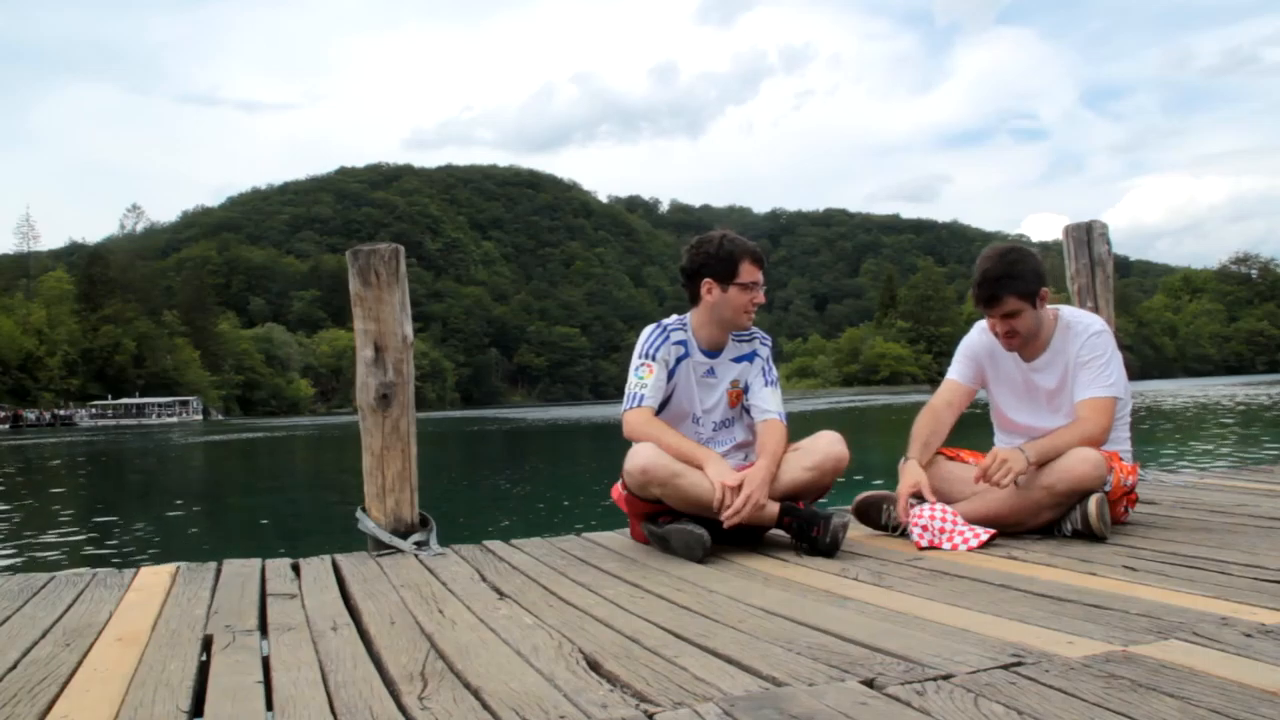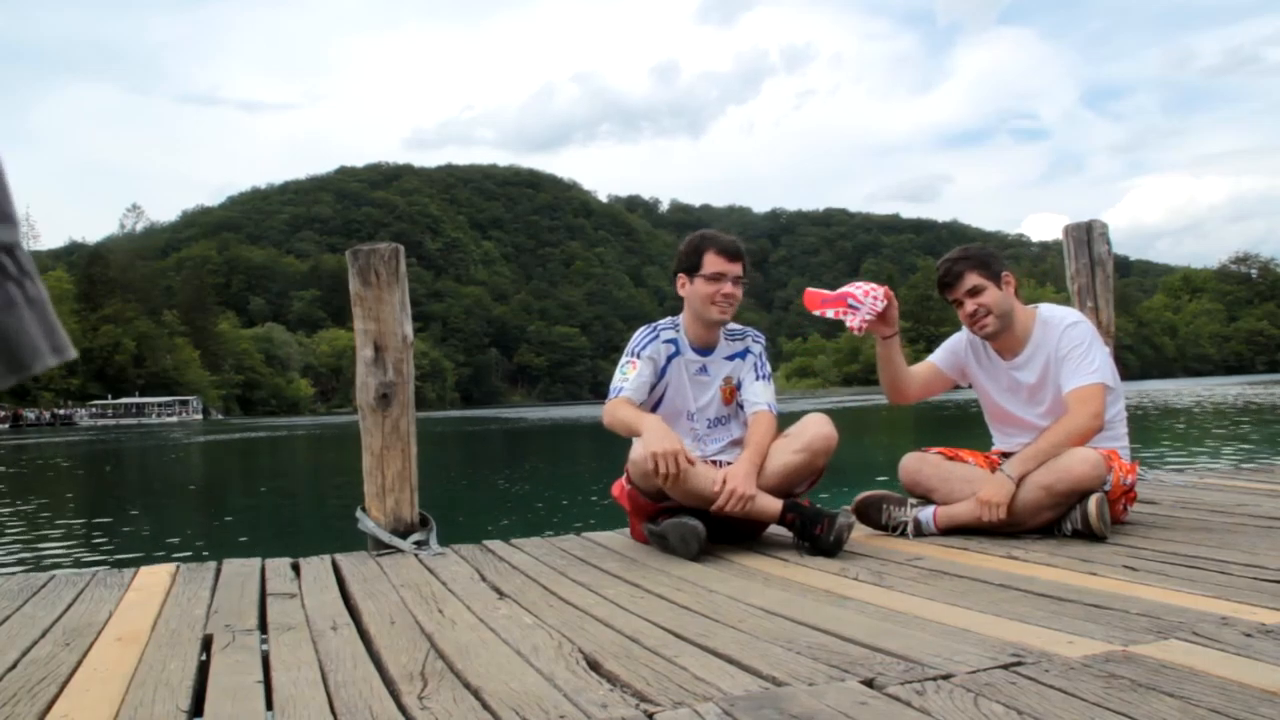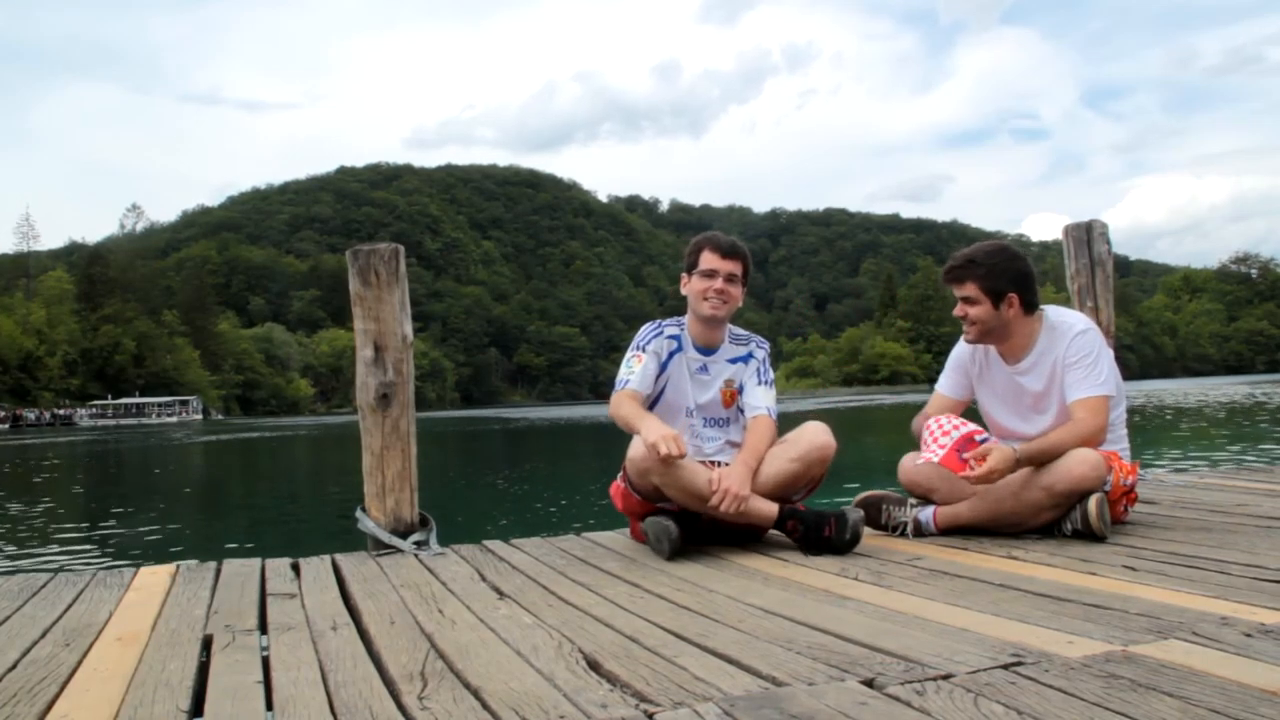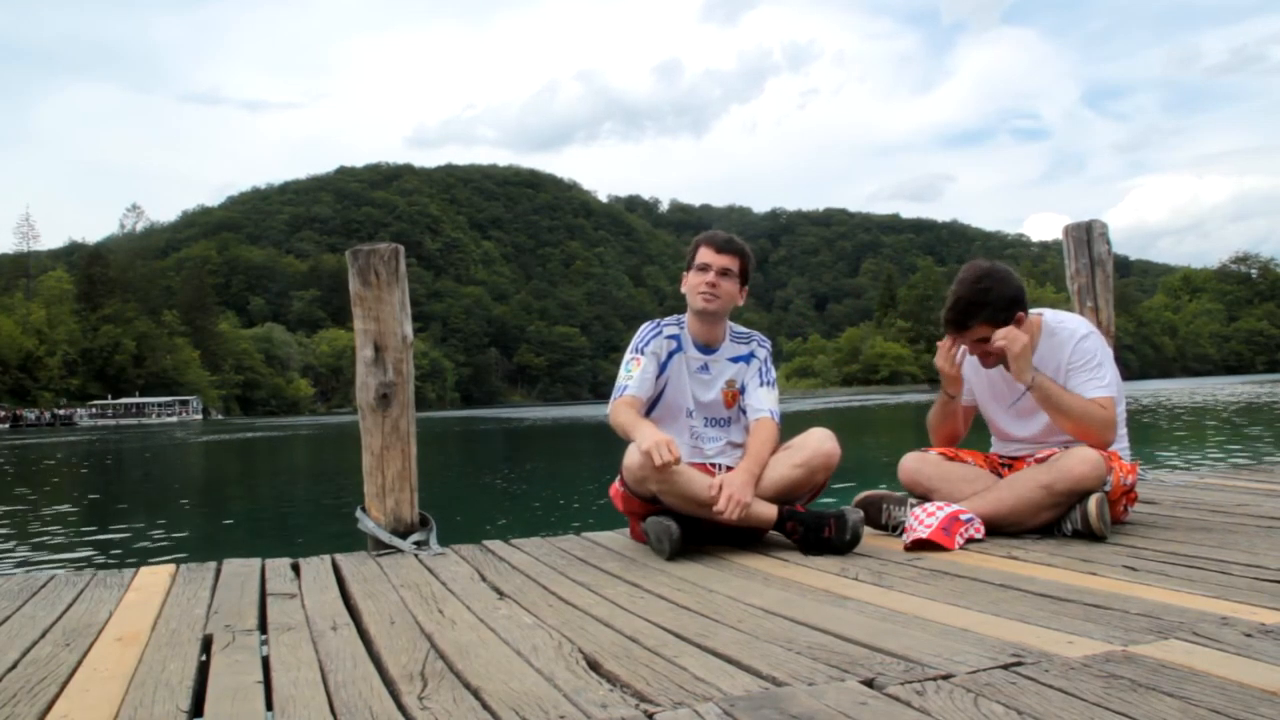
dt=1s
person 1, frame 1
left shoulder: (756, 346)
right shoulder: (661, 339)
left elbow: (771, 420)
right elbow: (635, 422)
left wrist: (762, 472)
right wrist: (710, 461)
left hip: (738, 480)
right hip: (675, 483)
left knee: (831, 449)
right knee: (642, 462)
left ankle: (688, 520)
right ankle: (793, 518)
person 1, frame 2
left shoulder: (748, 344)
right shoulder: (652, 340)
left elbow: (762, 414)
right elbow: (614, 411)
left wrist: (746, 465)
right wrist: (651, 425)
left hip: (732, 480)
right hip: (671, 484)
left knee: (819, 430)
right knee: (646, 455)
left ankle: (689, 520)
right ankle: (796, 516)
person 1, frame 3
left shoulder: (753, 350)
right shoulder: (657, 337)
left elbow: (762, 419)
right elbow: (621, 402)
left wrist: (742, 468)
right wrist: (649, 423)
left hip: (731, 481)
right hip: (666, 489)
left knee: (818, 439)
right knee: (645, 452)
left ankle: (686, 521)
right ankle: (794, 521)
person 1, frame 4
left shoulder: (753, 349)
right shoulder: (656, 337)
left elbow: (765, 421)
right elbow: (621, 408)
left wrist: (744, 475)
right wrist: (645, 430)
left hip: (732, 479)
right hip: (668, 481)
left knee: (822, 445)
right knee: (641, 459)
left ankle: (687, 523)
right ankle: (792, 521)
person 2, frame 1
left shoulder: (1088, 334)
right shoulder: (981, 339)
left elbow: (1094, 428)
right elbow: (942, 407)
left wrist: (1026, 453)
right wrist: (914, 463)
left hip: (1095, 468)
right hip: (1013, 468)
left knee: (1082, 465)
right knee: (919, 466)
right ankle: (1062, 513)
person 2, frame 2
left shoulder: (1068, 328)
right shoulder: (967, 345)
left elbow: (1087, 419)
right elbow: (902, 392)
left wrist: (1010, 473)
right wrist: (888, 336)
left hip: (1095, 466)
right hip: (1013, 466)
left knee: (1082, 465)
right knee: (914, 466)
left ankle: (927, 518)
right ankle: (1059, 511)
person 2, frame 3
left shoulder: (1075, 334)
right shoulder: (971, 347)
left elbow: (1091, 430)
right elbow: (928, 417)
left wrist: (1016, 455)
right wrist: (931, 428)
left hip: (1095, 468)
right hip: (1013, 469)
left knee: (1083, 467)
right knee: (913, 466)
left ankle: (927, 518)
right ankle: (1059, 512)
person 2, frame 4
left shoulder: (1076, 338)
right shoulder: (966, 351)
left elbow: (1103, 434)
right elbow: (946, 442)
left wrist: (1029, 375)
right wrist: (951, 389)
left hip: (1086, 467)
right hip: (1012, 470)
left knee: (1084, 466)
right knee: (915, 466)
right ankle: (1062, 514)
